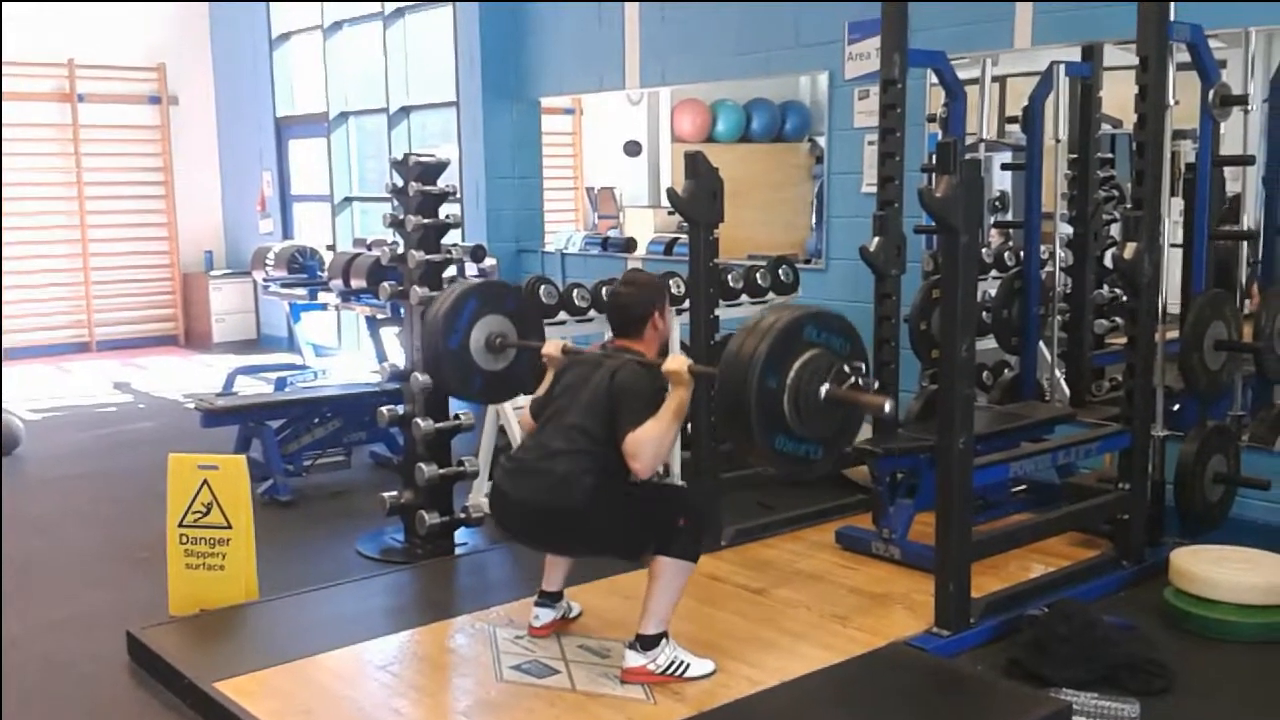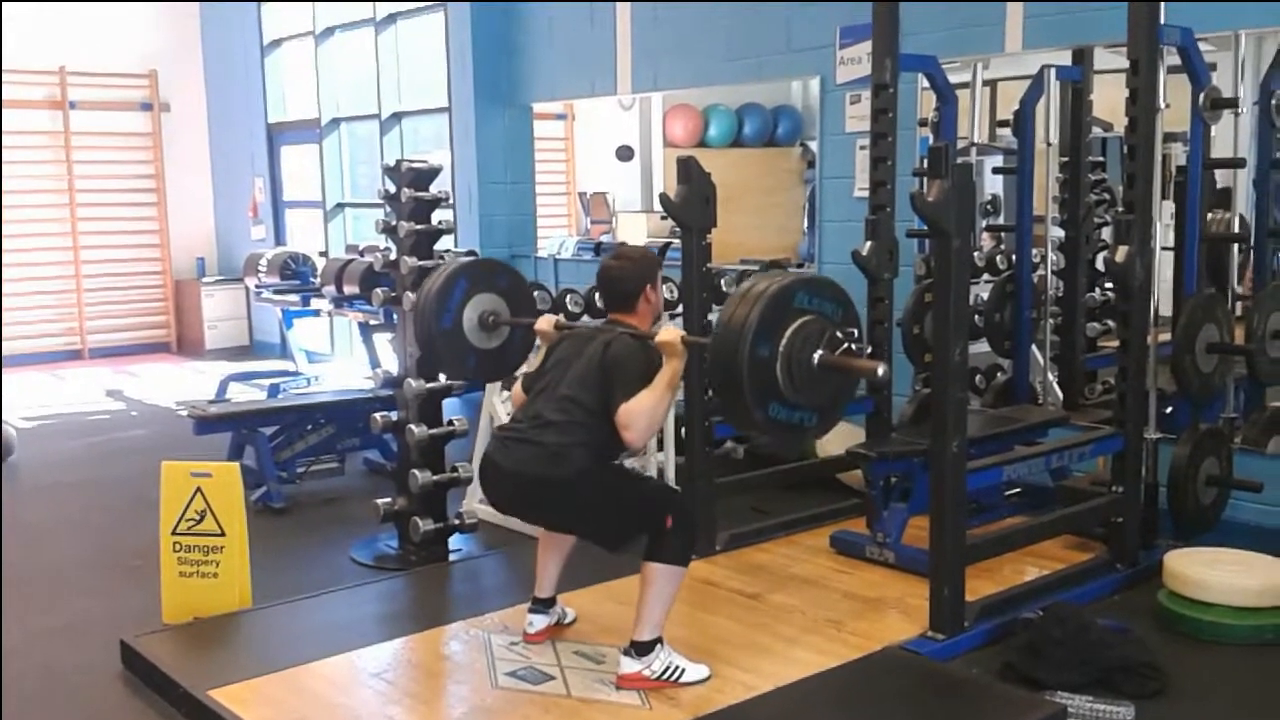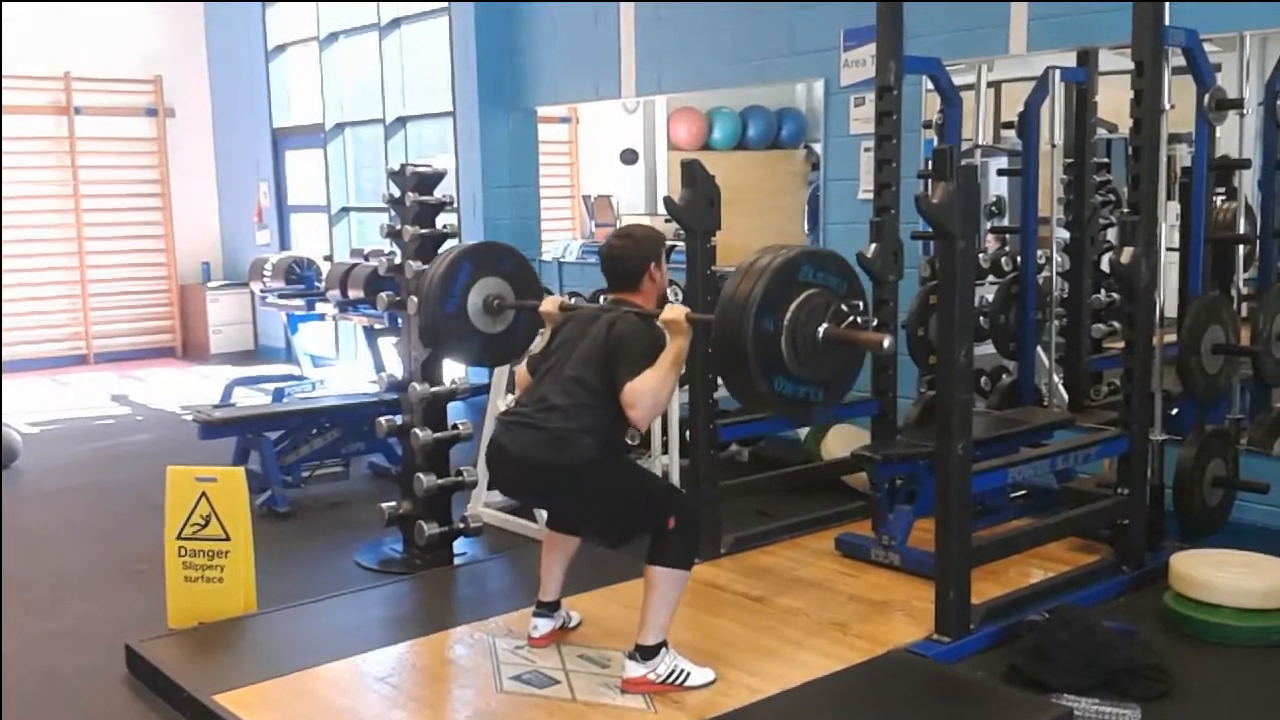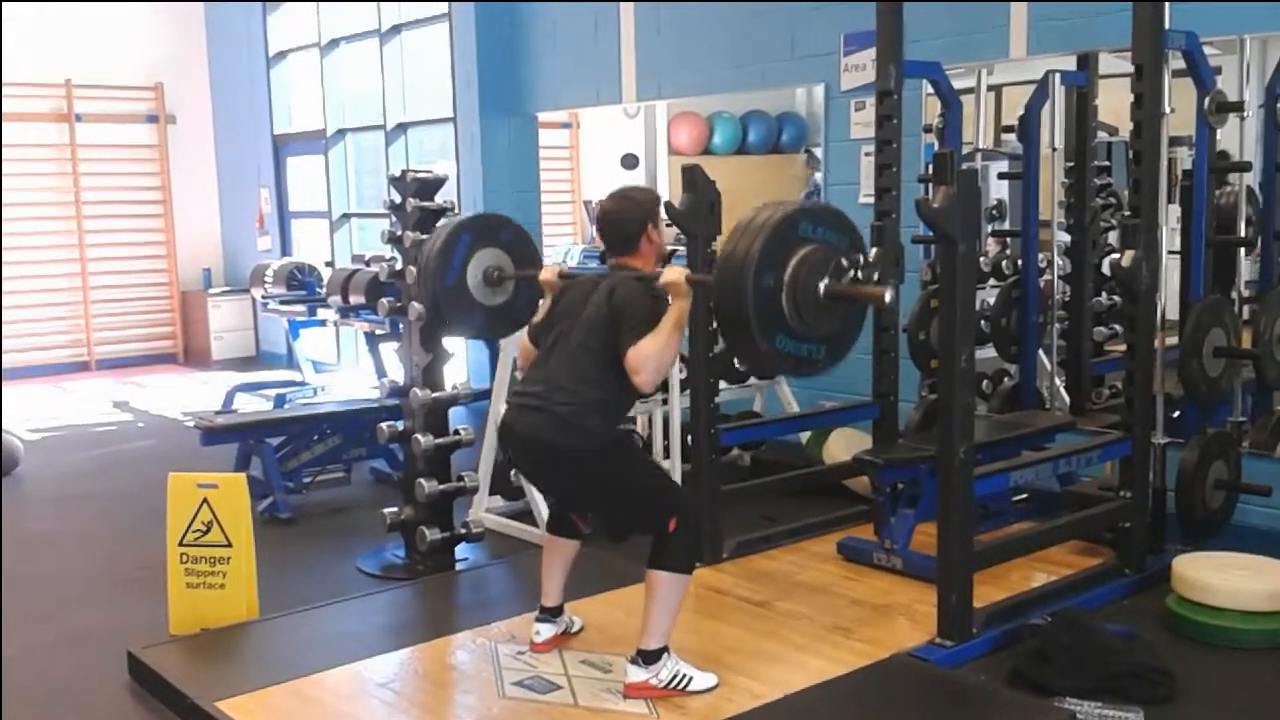
dt=0.3s
person 1, frame 1
left shoulder: (579, 364)
right shoulder: (640, 377)
right elbow: (642, 462)
right wrist: (680, 393)
left hip: (507, 500)
right hip: (550, 507)
right knee: (683, 515)
left ankle: (547, 607)
right ankle: (648, 651)
person 1, frame 2
left shoulder: (573, 339)
right shoulder: (635, 350)
right elbow: (634, 432)
right wrist: (673, 364)
left hip: (497, 470)
right hip: (544, 477)
left knee: (569, 494)
right knee: (673, 517)
left ankle: (542, 611)
right ankle: (643, 656)
person 1, frame 3
left shoulder: (578, 319)
right shoulder: (637, 329)
left elbow: (523, 385)
right elbow: (640, 409)
right wrist: (679, 342)
left hip: (505, 452)
right hip: (554, 458)
left knee: (573, 494)
right knee: (677, 519)
left ankle: (547, 616)
right ankle: (648, 661)
person 1, frame 4
left shoulder: (578, 287)
right shoulder: (640, 292)
left elbow: (525, 357)
right elbow: (644, 373)
right wrist: (679, 303)
left hip: (518, 429)
right hip: (570, 437)
left knee: (572, 501)
right knee: (676, 523)
left ankle: (549, 621)
right ankle: (650, 666)
